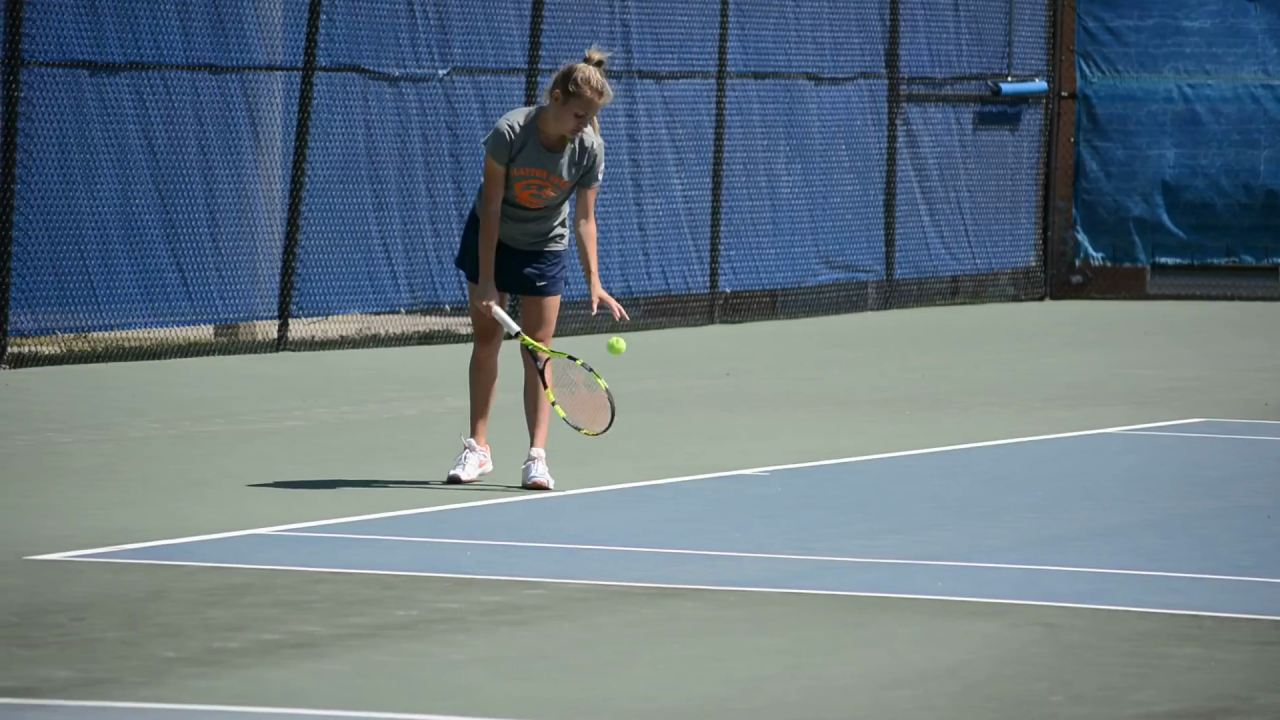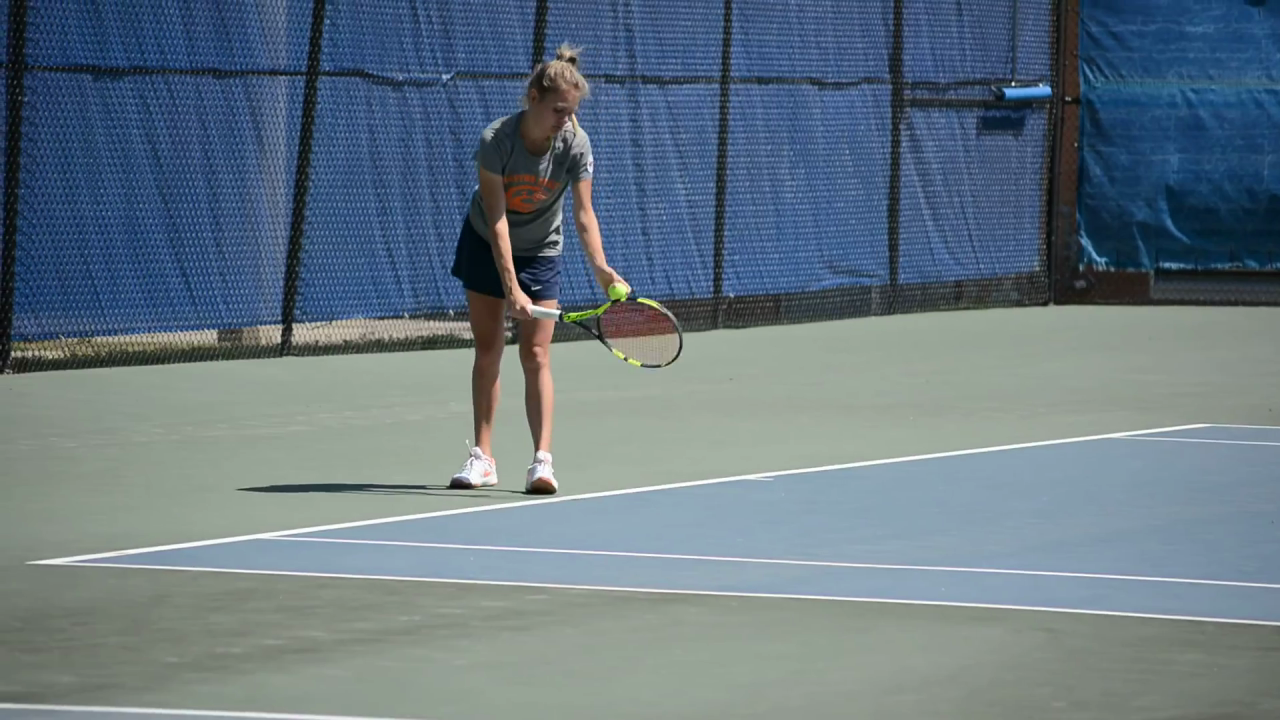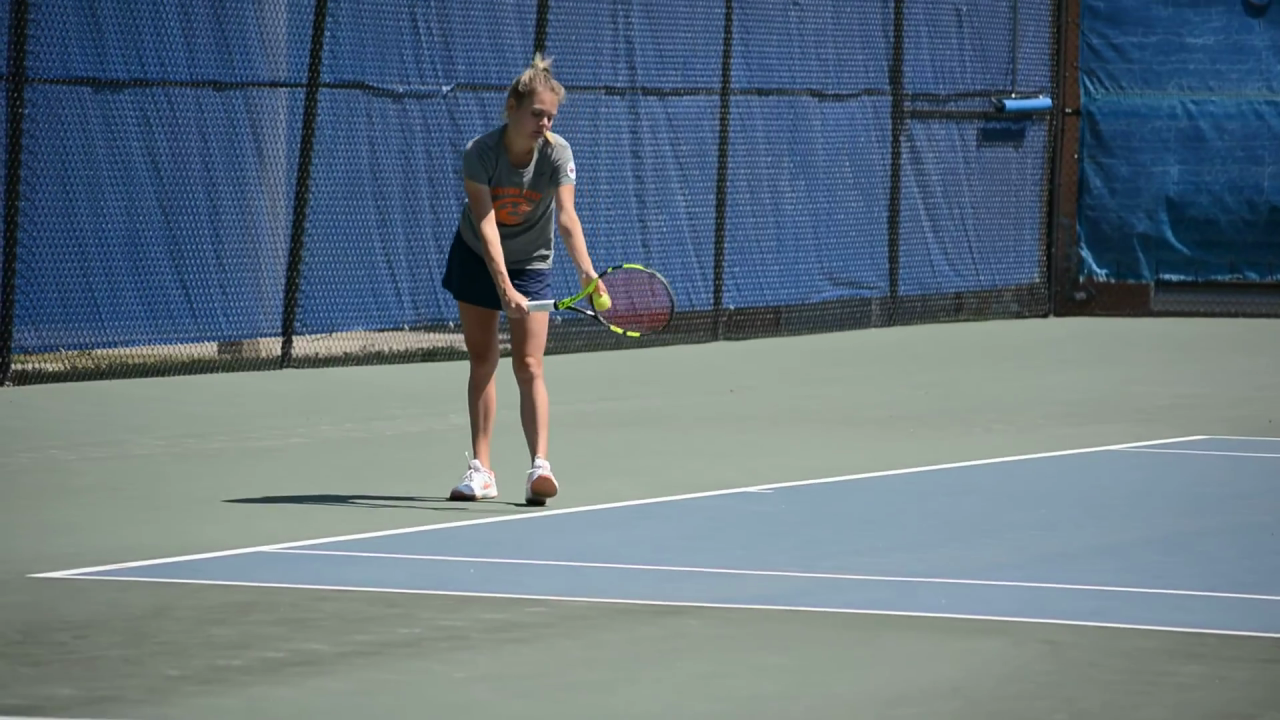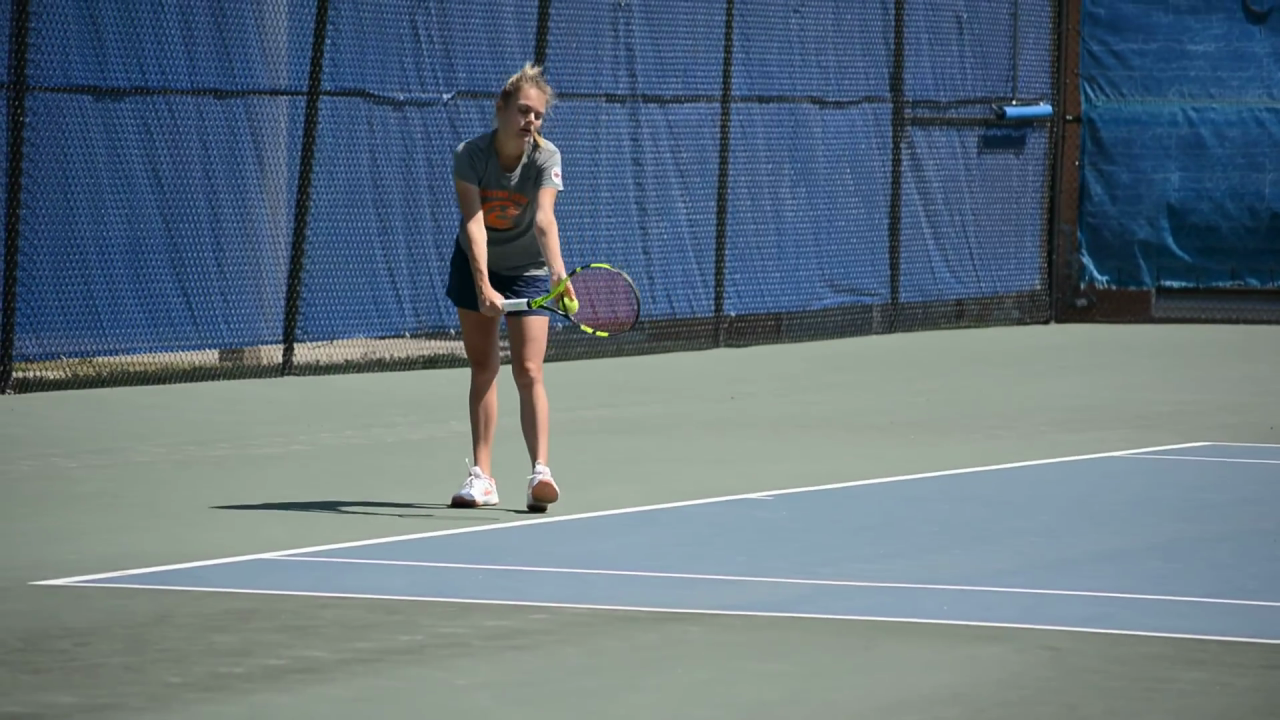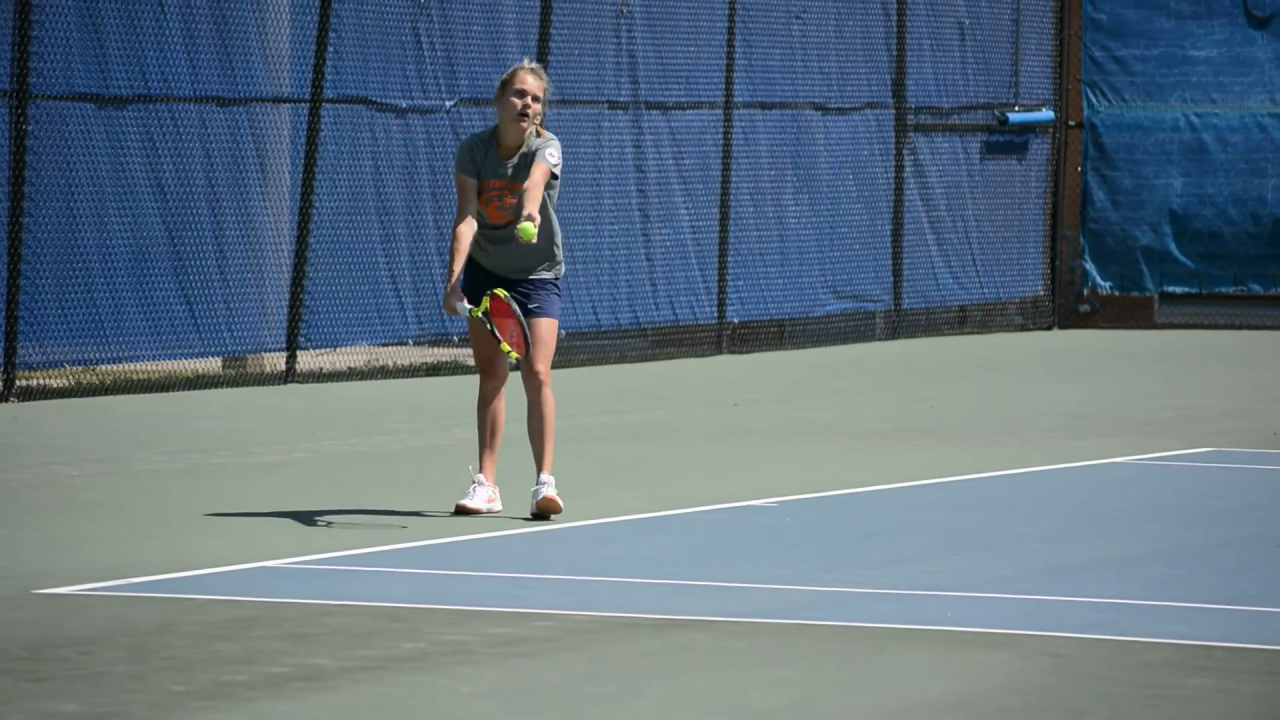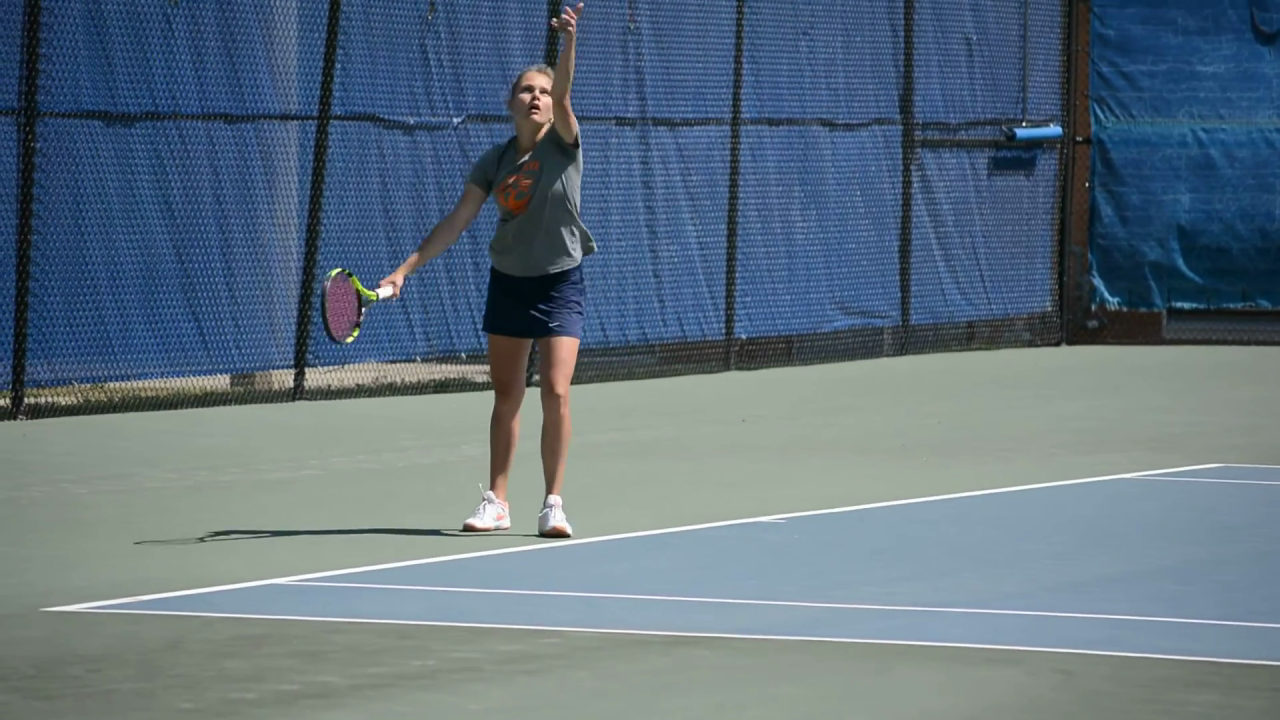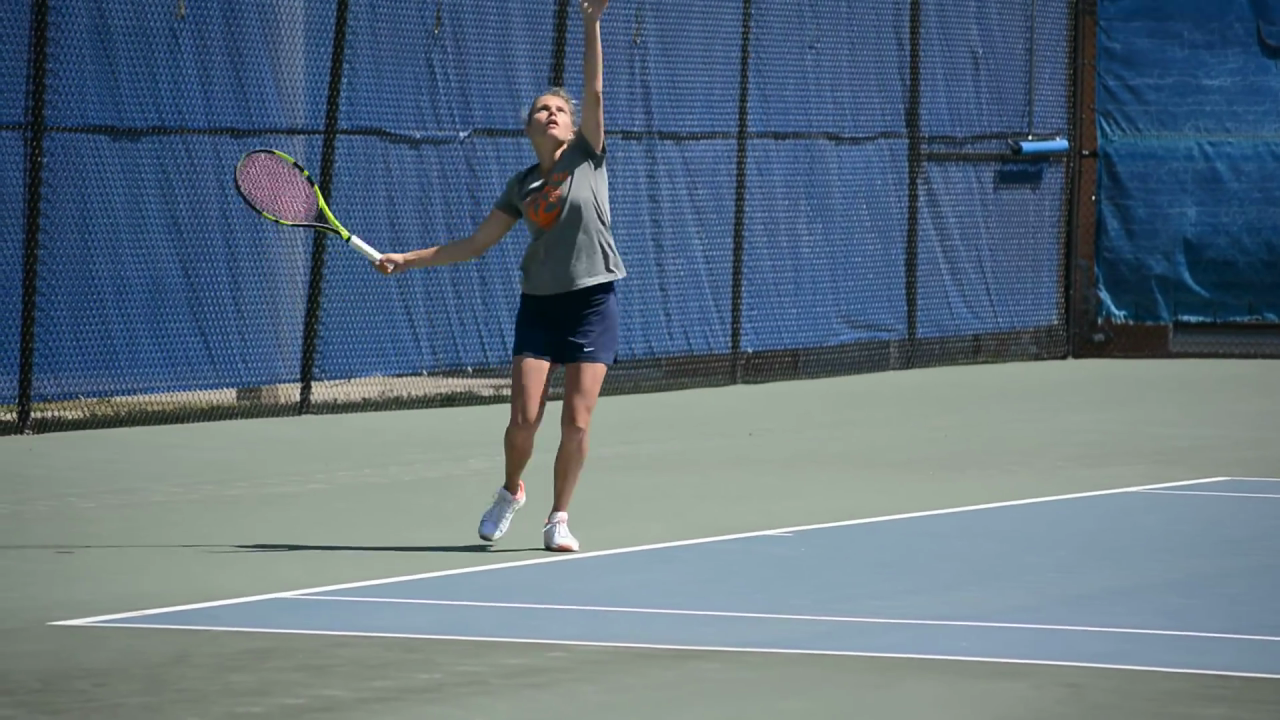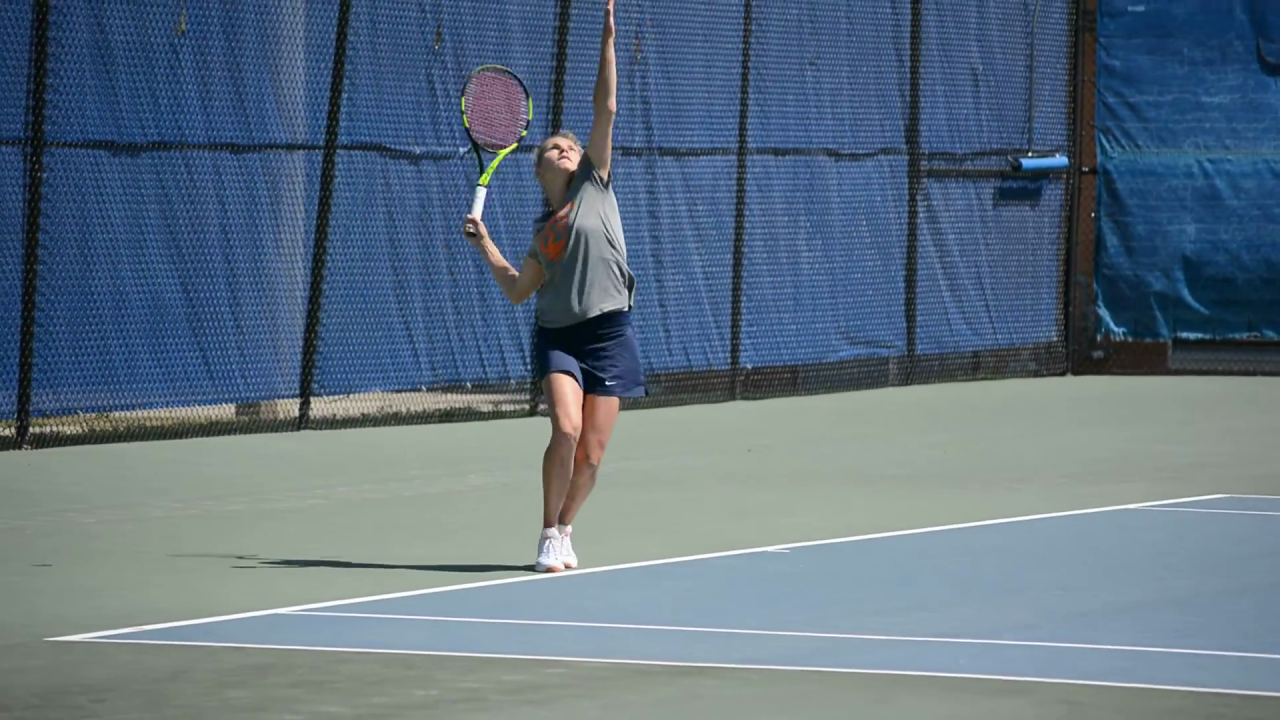
dt=0.2s
person 1, frame 1
left shoulder: (590, 148)
right shoulder: (509, 131)
left elbow: (585, 219)
right elbow: (490, 206)
left wrist: (594, 282)
right wrist: (486, 278)
left hip: (544, 250)
right hip: (492, 240)
left knee: (538, 350)
right knee: (486, 342)
left ankle: (536, 456)
right ankle: (476, 447)
person 1, frame 2
left shoulder: (575, 144)
right shoulder: (495, 139)
left elbow: (583, 211)
right elbow: (495, 217)
left wrist: (601, 265)
right wrist: (511, 286)
left hip: (540, 254)
right hip: (487, 247)
left knee: (535, 355)
right knee: (487, 350)
left ankle: (541, 459)
right ankle: (482, 456)
person 1, frame 3
left shoulder: (557, 152)
right shoulder: (479, 152)
left elbow: (566, 216)
right elbow: (485, 225)
left wrist: (586, 270)
right wrist: (504, 286)
left hip: (531, 265)
right hip: (477, 258)
left knee: (529, 366)
right knee: (482, 361)
left ankle: (539, 465)
right ankle: (480, 469)
person 1, frame 4
left shoulder: (546, 157)
right shoulder: (469, 154)
left elbow: (544, 219)
right elbow: (474, 223)
left wrist: (559, 275)
right wrist: (483, 285)
left hip: (527, 273)
right hip: (476, 268)
left knee: (529, 370)
right knee: (483, 369)
left ankle: (540, 471)
right ankle: (482, 476)
person 1, frame 5
left shoulder: (546, 146)
right shoulder: (472, 150)
left elbow: (534, 184)
right elbow: (466, 220)
left wrist: (529, 208)
right wrist: (453, 280)
left hip: (539, 275)
right hip: (485, 271)
left knee: (537, 373)
right knee: (491, 376)
left ankle: (545, 482)
right ankle: (486, 483)
person 1, frame 6
left shoulder: (564, 141)
right shoulder: (492, 162)
left elbow: (564, 95)
right elbow: (454, 224)
right wrist: (405, 268)
left hip: (559, 284)
right hip: (509, 283)
left knee: (556, 392)
right knee: (506, 397)
left ankle: (552, 502)
right ankle: (495, 500)
person 1, frame 7
left shoulder: (588, 157)
right shoulder: (521, 186)
left elbow: (594, 91)
right elbow: (475, 245)
right wrist: (407, 259)
left hip: (592, 303)
right hip: (541, 305)
left knee: (578, 420)
right knee: (525, 418)
left ankle: (558, 519)
right ankle: (511, 491)
person 1, frame 8
left shoulder: (593, 185)
right shoulder: (544, 227)
left elbow: (604, 107)
right elbow: (518, 290)
right wrist: (484, 241)
left hip: (609, 332)
right hip: (558, 338)
left knee: (590, 454)
right knee: (566, 430)
left ankle: (561, 531)
right ankle: (550, 533)
